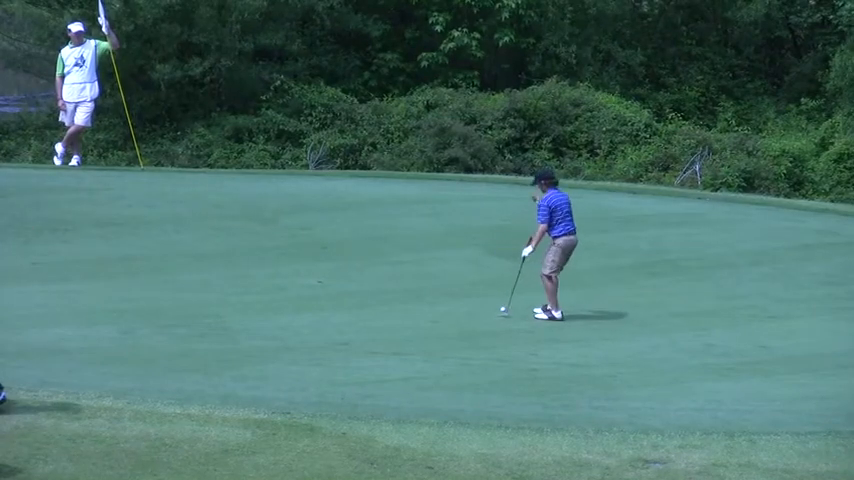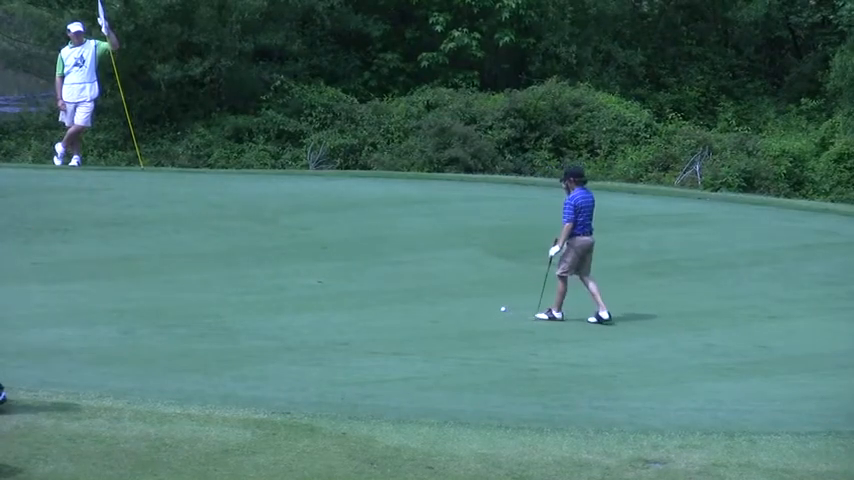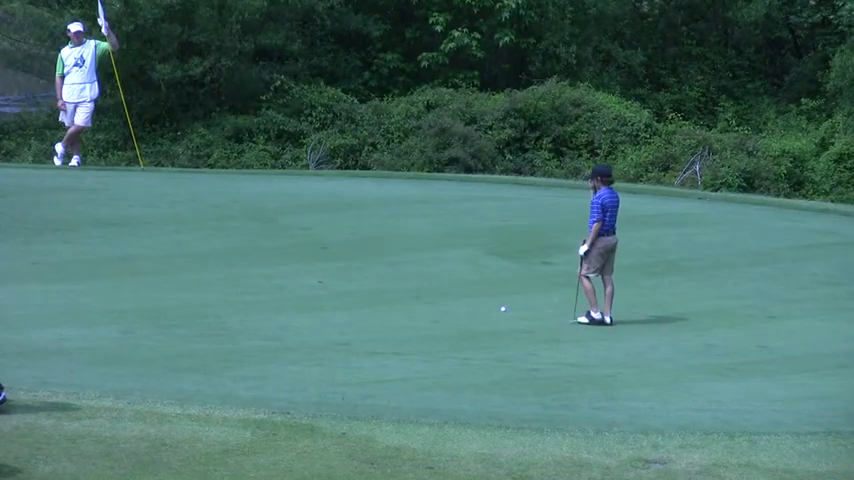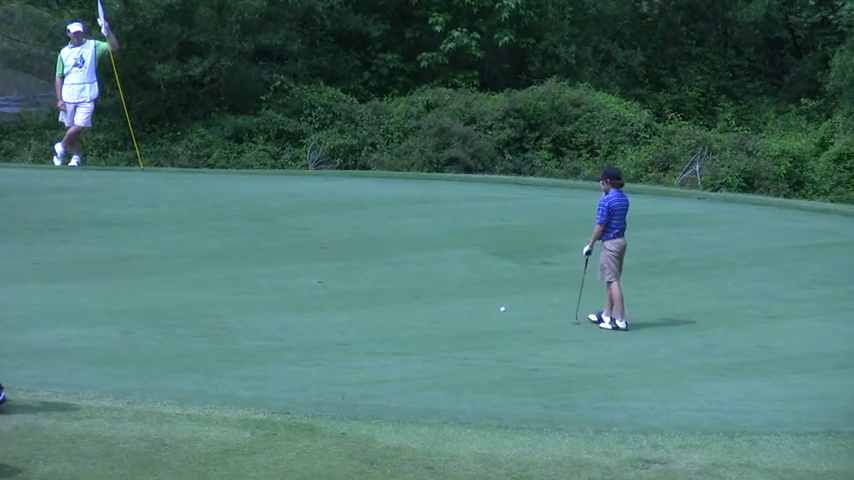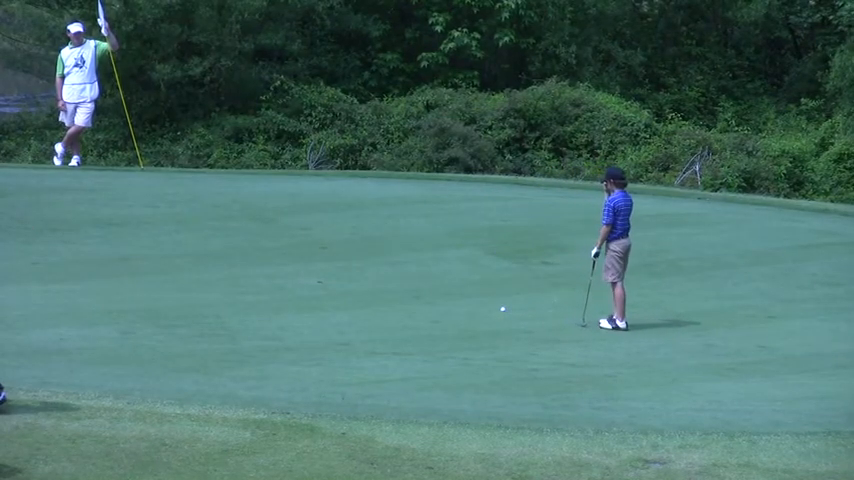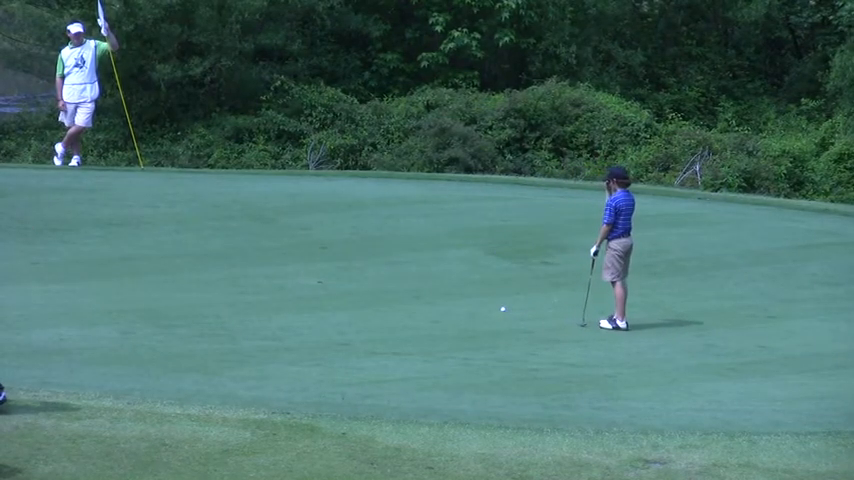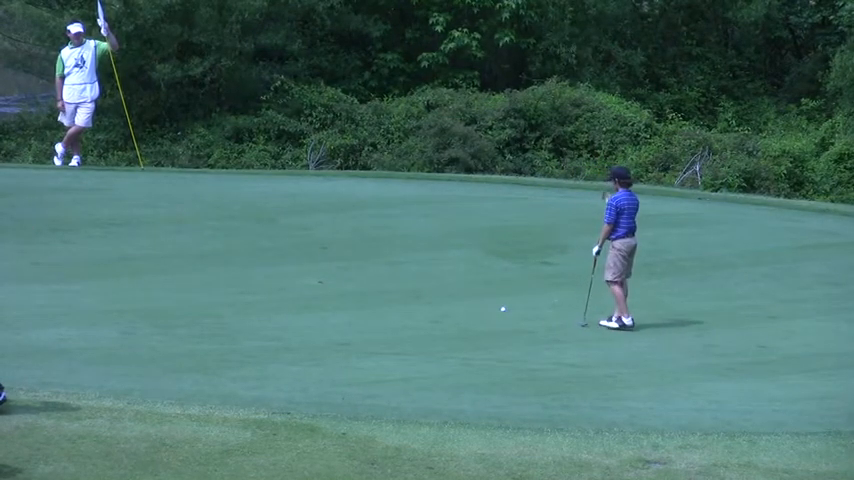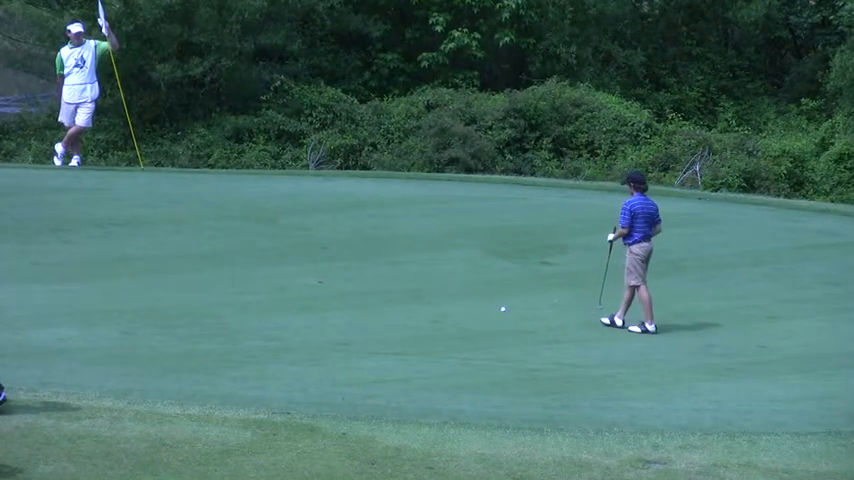
dt=0.4s
person 1, frame 1
left shoulder: (545, 200)
right shoulder: (563, 195)
left elbow: (543, 227)
left wrist: (532, 246)
left hip: (560, 240)
right hip: (572, 238)
left knee: (546, 274)
right knee: (552, 273)
left ankle: (555, 312)
right ankle: (551, 306)
person 1, frame 2
left shoulder: (571, 199)
right shoulder: (589, 195)
left elbow: (568, 224)
left wrist: (558, 245)
right wrist: (568, 191)
left hip: (576, 240)
right hip: (589, 238)
left knee: (561, 275)
right knee: (585, 275)
left ankle: (556, 312)
right ankle: (602, 311)
person 1, frame 3
left shoulder: (598, 198)
right shoulder: (614, 195)
left elbow: (597, 224)
left wrist: (587, 245)
right wrist: (593, 190)
left hip: (600, 241)
right hip: (611, 239)
left knee: (584, 274)
right knee: (606, 277)
left ankle: (595, 312)
right ankle: (606, 315)
person 1, frame 4
left shoulder: (607, 200)
right shoulder: (624, 198)
left elbow: (600, 226)
left wrist: (589, 245)
right wrist: (604, 192)
left hip: (610, 243)
right hip: (620, 241)
left knee: (612, 281)
right knee: (612, 280)
left ankle: (620, 321)
right ankle: (606, 315)
person 1, frame 5
left shoulder: (612, 201)
right shoulder: (627, 198)
left elbow: (606, 227)
left wrist: (597, 247)
right wrist: (607, 193)
left hip: (615, 243)
right hip: (625, 241)
left knee: (616, 282)
right knee: (615, 280)
left ankle: (620, 321)
right ankle: (617, 316)
person 1, frame 6
left shoulder: (614, 200)
right shoulder: (630, 198)
left elbow: (607, 226)
left wrist: (596, 245)
right wrist: (608, 191)
left hip: (616, 242)
right hip: (627, 240)
left knee: (617, 281)
right knee: (621, 280)
left ankle: (621, 321)
right ankle: (618, 316)
person 1, frame 7
left shoulder: (615, 200)
right shoulder: (634, 198)
left elbow: (608, 226)
left wrist: (599, 245)
left hip: (619, 243)
right hip: (631, 241)
left knee: (613, 281)
right knee: (622, 280)
left ankle: (626, 318)
right ankle: (617, 316)
person 1, frame 8
left shoulder: (629, 204)
right shoulder: (652, 204)
left elbow: (624, 230)
right elbow: (658, 229)
left wrist: (613, 236)
left hip: (635, 247)
right hip: (647, 245)
left knee: (640, 285)
right knee: (632, 283)
left ankle: (649, 324)
right ankle: (619, 318)
person 2, frame 1
left shoulder: (94, 45)
right shoulder: (64, 52)
left elbow: (114, 46)
right elbow: (59, 77)
left wrist: (108, 31)
right wrist: (59, 98)
left hip: (87, 96)
right hip: (68, 97)
left knee: (80, 126)
right knee: (72, 128)
left ankle: (62, 146)
right ankle: (76, 156)
person 2, frame 2
left shoulder: (93, 45)
right shoulder: (64, 52)
left elbow: (114, 46)
right elbow: (59, 77)
left wrist: (107, 31)
right wrist: (59, 98)
left hip: (86, 96)
right hip: (68, 97)
left knee: (80, 126)
right knee: (72, 128)
left ankle: (62, 146)
right ankle: (76, 156)
person 2, frame 3
left shoulder: (93, 46)
right shoulder: (64, 52)
left elbow: (114, 47)
right elbow: (59, 77)
left wrist: (107, 32)
right wrist: (59, 98)
left hip: (86, 97)
right hip: (68, 97)
left knee: (80, 127)
right knee: (72, 128)
left ankle: (62, 146)
right ankle: (76, 156)
person 2, frame 4
left shoulder: (93, 46)
right shoulder: (64, 52)
left elbow: (114, 47)
right elbow: (59, 77)
left wrist: (107, 32)
right wrist: (59, 99)
left hip: (86, 97)
right hip: (68, 98)
left knee: (79, 127)
right knee: (72, 128)
left ankle: (61, 147)
right ankle: (76, 156)
person 2, frame 5
left shoulder: (93, 46)
right shoulder: (64, 53)
left elbow: (114, 47)
right elbow: (59, 77)
left wrist: (108, 32)
right wrist: (59, 99)
left hip: (87, 97)
right hip: (68, 97)
left knee: (80, 127)
right knee: (72, 128)
left ankle: (61, 147)
right ankle: (76, 156)
person 2, frame 6
left shoulder: (93, 46)
right shoulder: (64, 53)
left elbow: (114, 47)
right elbow: (59, 77)
left wrist: (107, 32)
right wrist: (59, 99)
left hip: (87, 96)
right hip: (69, 97)
left knee: (80, 127)
right knee: (72, 128)
left ankle: (62, 147)
right ankle: (76, 156)
person 2, frame 7
left shoulder: (93, 46)
right shoulder: (64, 53)
left elbow: (114, 47)
right elbow: (59, 77)
left wrist: (107, 32)
right wrist: (59, 99)
left hip: (87, 96)
right hip: (69, 97)
left knee: (80, 127)
right knee: (71, 128)
left ankle: (62, 147)
right ankle: (76, 156)
person 2, frame 8
left shoulder: (93, 46)
right shoulder: (63, 52)
left elbow: (114, 47)
right elbow: (60, 76)
left wrist: (108, 32)
right wrist: (62, 95)
left hip: (87, 96)
right hip: (69, 97)
left knee: (80, 127)
right knee: (71, 128)
left ankle: (62, 147)
right ankle: (76, 156)
